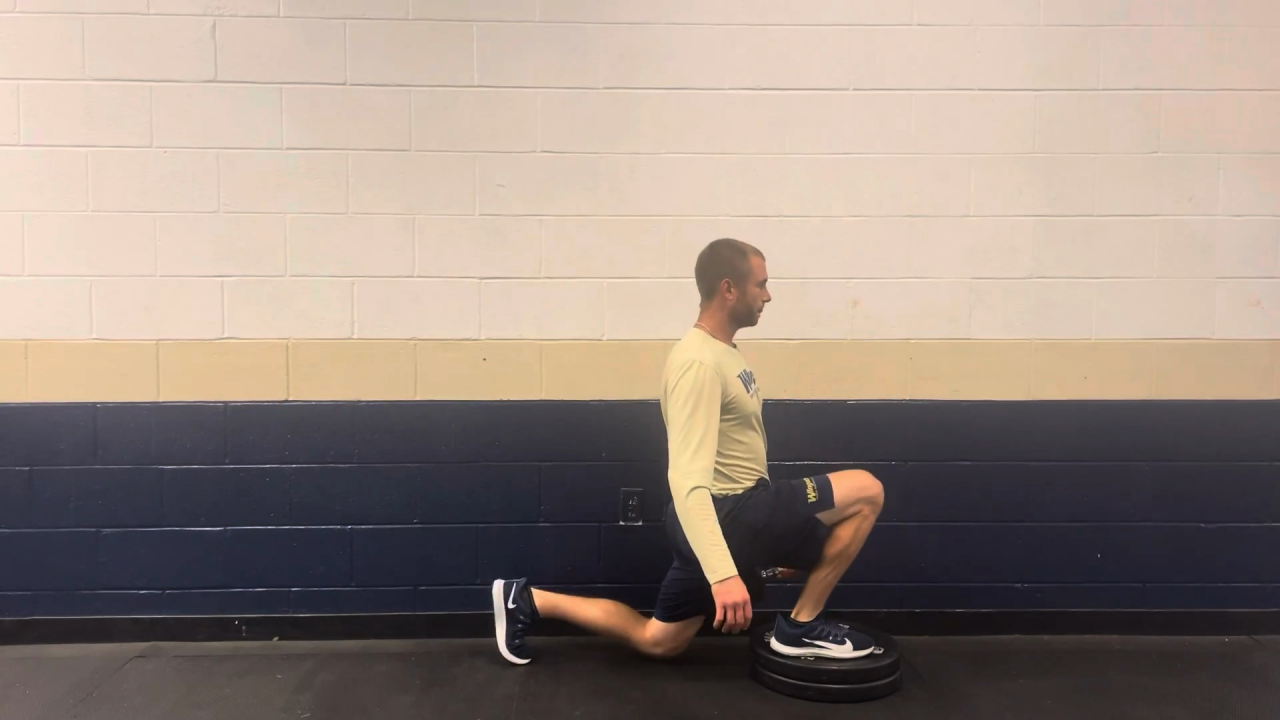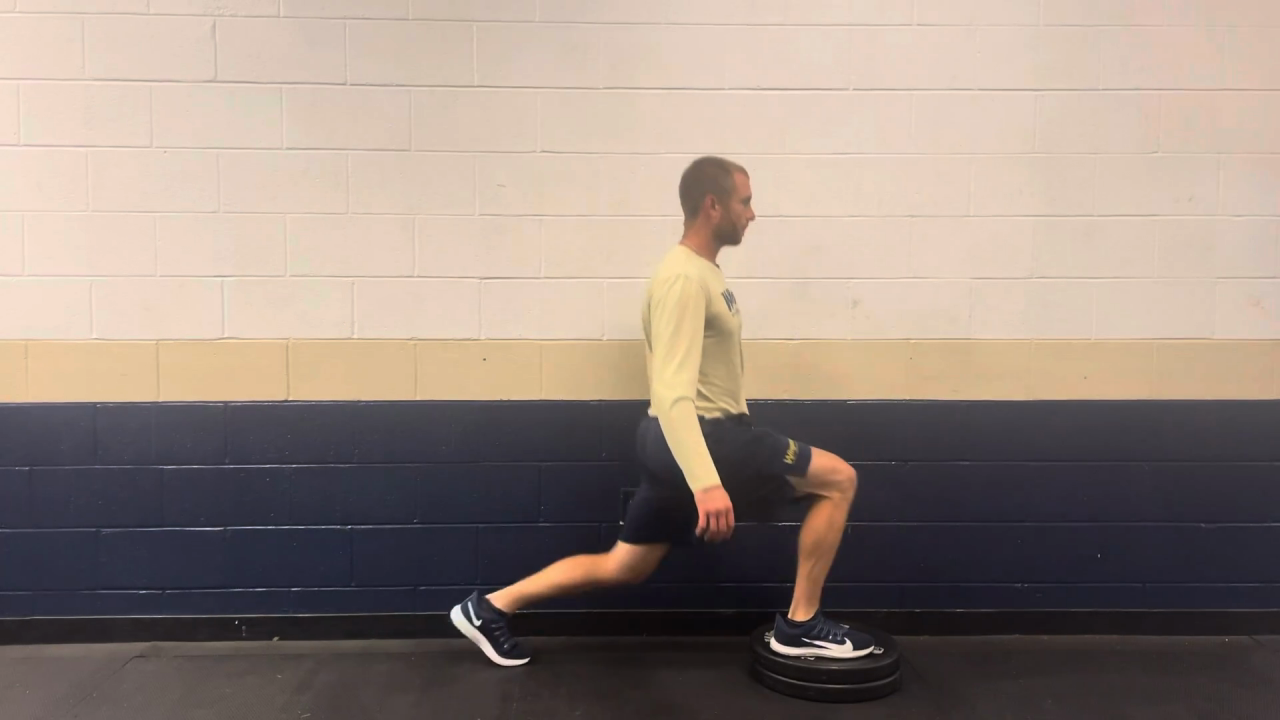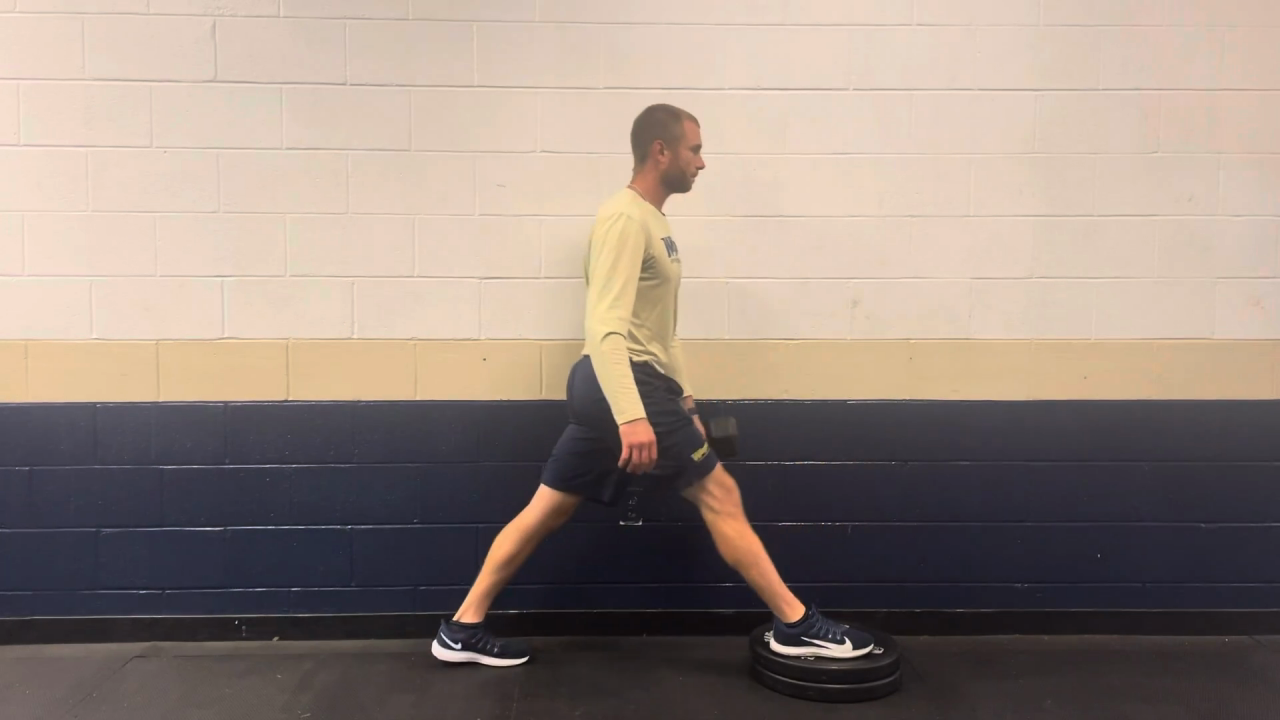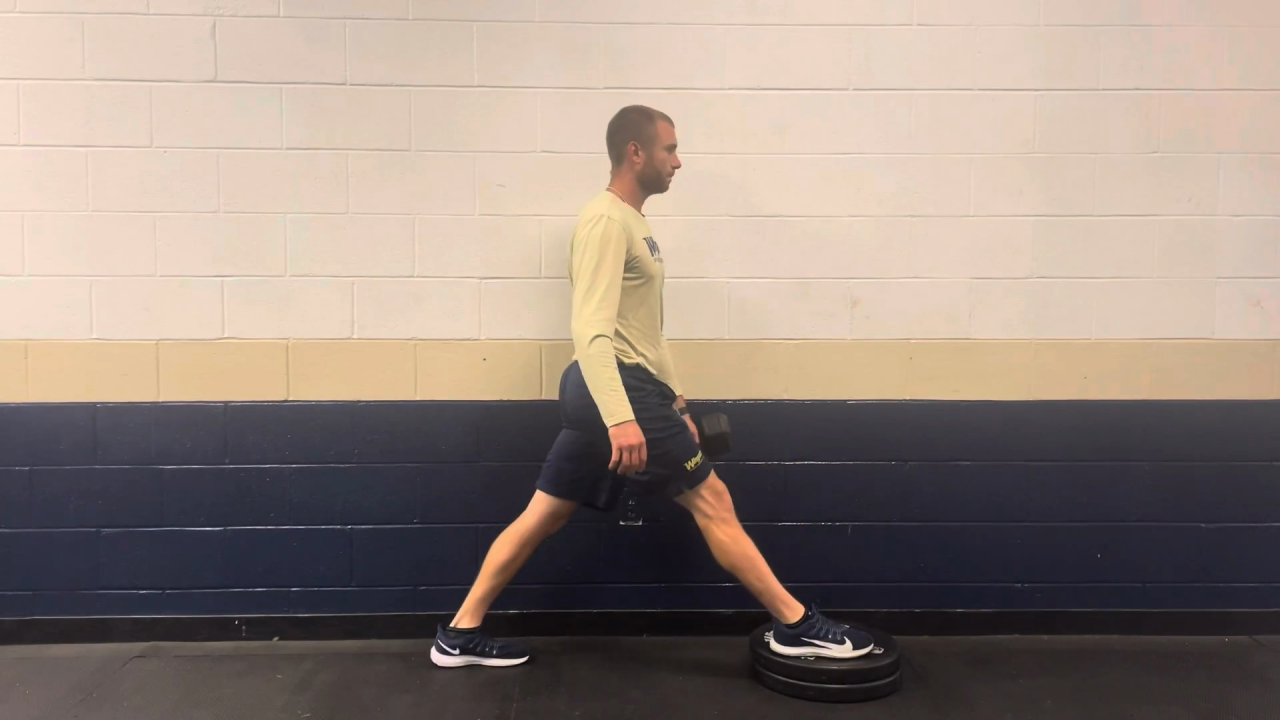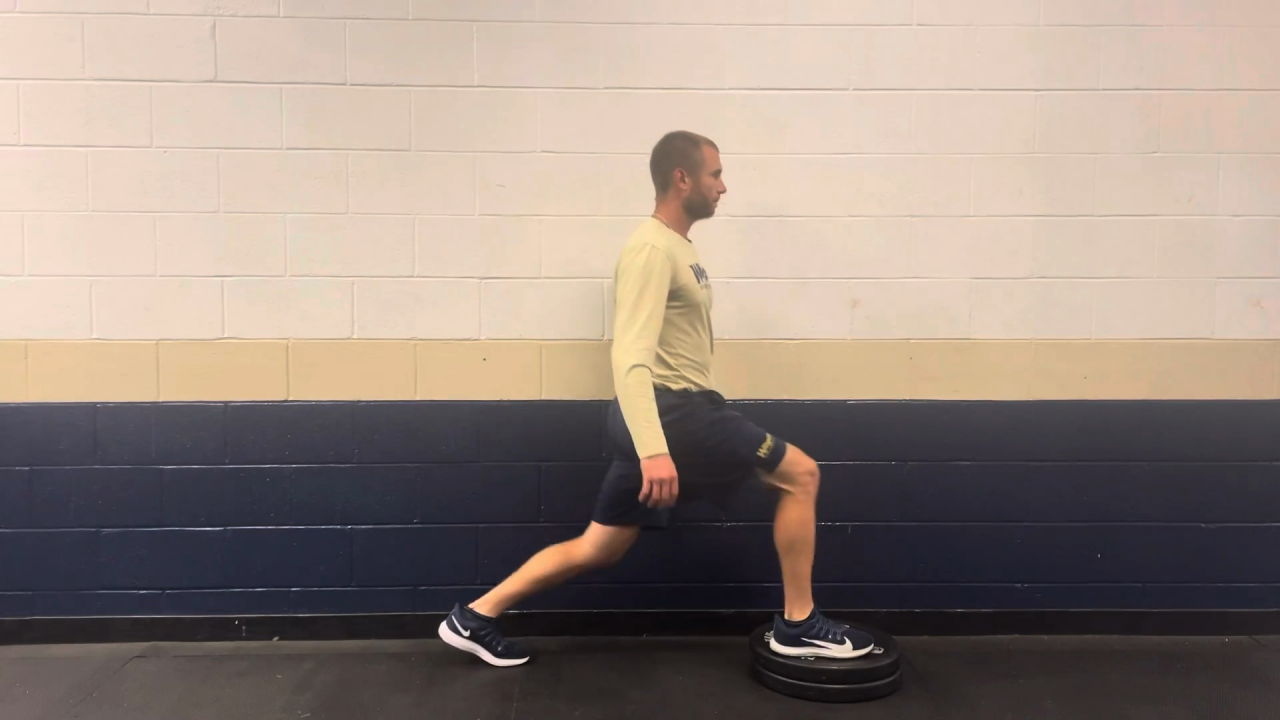
dt=0.5s
person 1, frame 1
left shoulder: (721, 352)
right shoulder: (699, 364)
right elbow: (688, 481)
left wrist: (773, 535)
right wrist: (723, 575)
left hip: (734, 509)
right hip: (729, 516)
left knee: (659, 641)
right knee: (866, 492)
left ankle: (526, 601)
right ankle: (803, 624)
person 1, frame 2
left shoulder: (702, 272)
right shoulder: (685, 278)
right elbow: (673, 392)
left wrist: (747, 451)
right wrist: (707, 480)
left hip: (690, 438)
right hip: (700, 437)
left knee: (624, 566)
right knee: (836, 479)
left ankle: (489, 608)
right ankle: (802, 625)
person 1, frame 3
left shoulder: (649, 220)
right shoulder: (625, 219)
right elbow: (605, 328)
left wrist: (684, 399)
right wrist: (632, 415)
left hip: (604, 388)
right hip: (621, 387)
left knee: (546, 510)
right knee: (721, 495)
left ankle: (462, 628)
right ankle: (796, 624)
person 1, frame 4
left shoulder: (628, 222)
right shoulder: (607, 222)
right elbow: (591, 330)
left wrist: (675, 401)
right wrist: (621, 417)
left hip: (600, 391)
right hip: (616, 389)
left knee: (543, 514)
right knee: (712, 500)
left ankle: (461, 633)
right ankle: (796, 625)
person 1, frame 5
left shoulder: (676, 247)
right shoulder: (653, 250)
right elbow: (631, 360)
right wrist: (655, 450)
left hip: (668, 410)
right hip: (672, 411)
left knee: (598, 547)
right knee: (800, 475)
left ankle: (476, 616)
right ankle: (799, 624)
